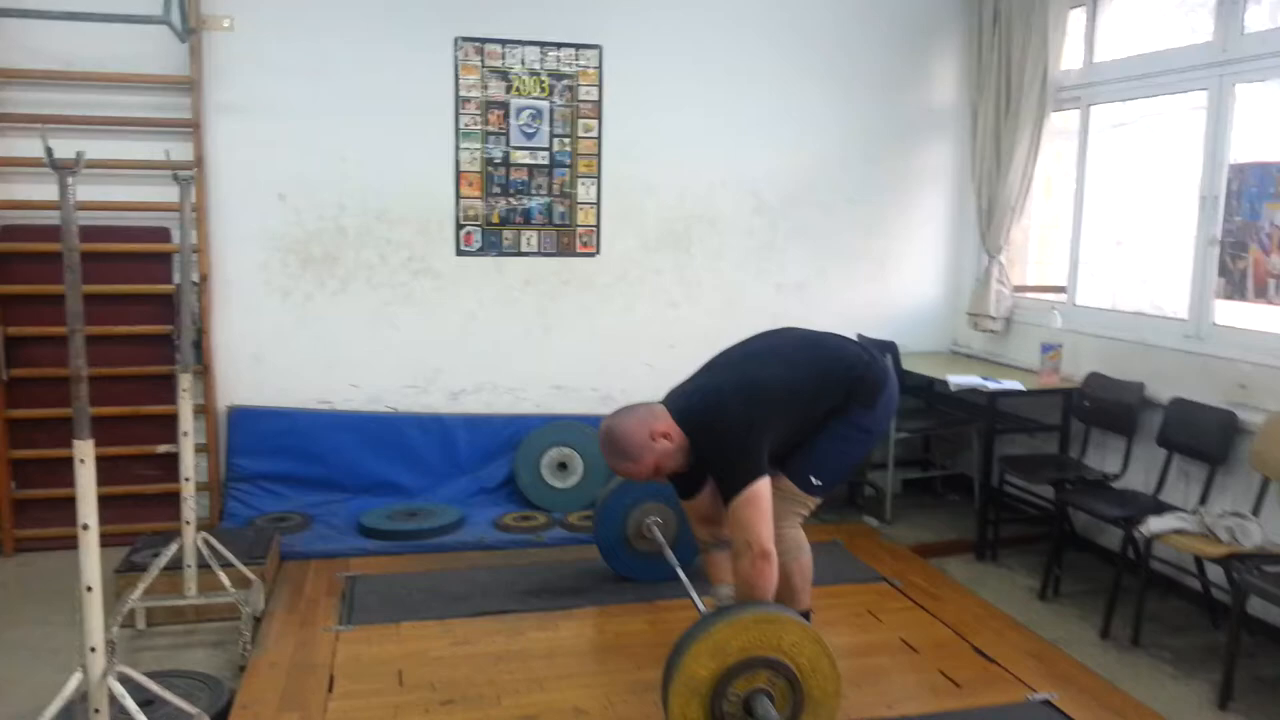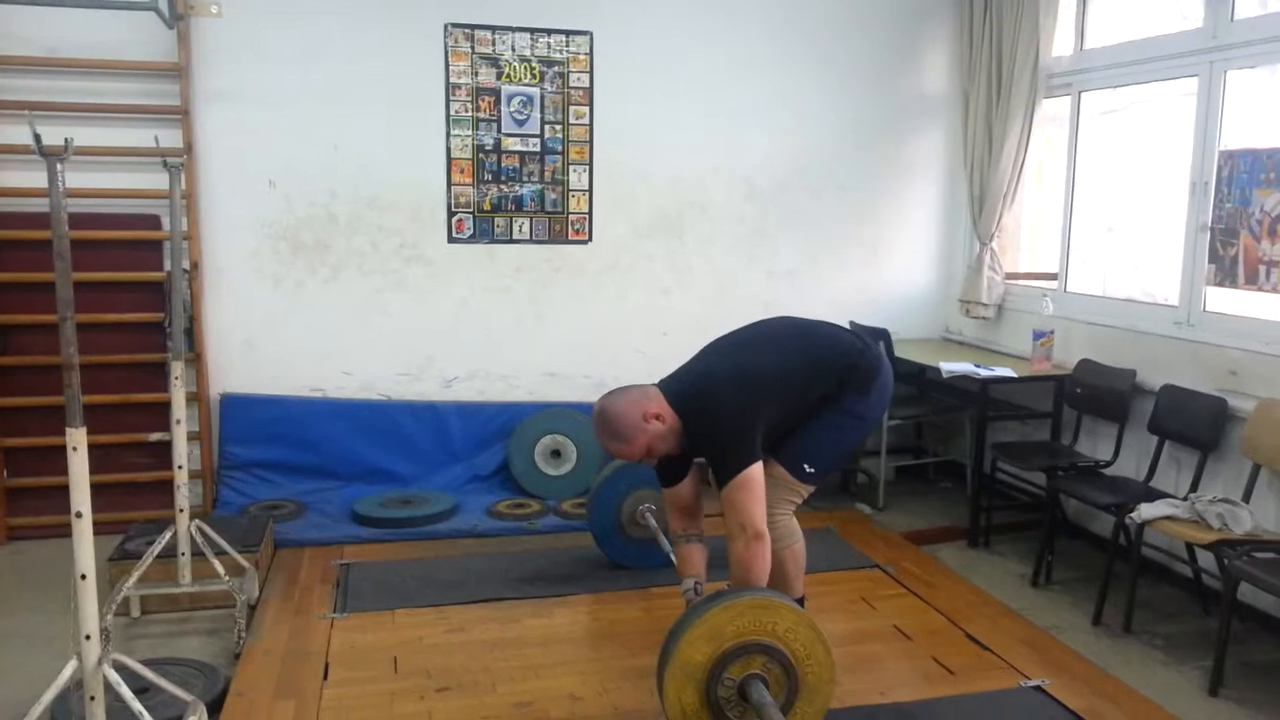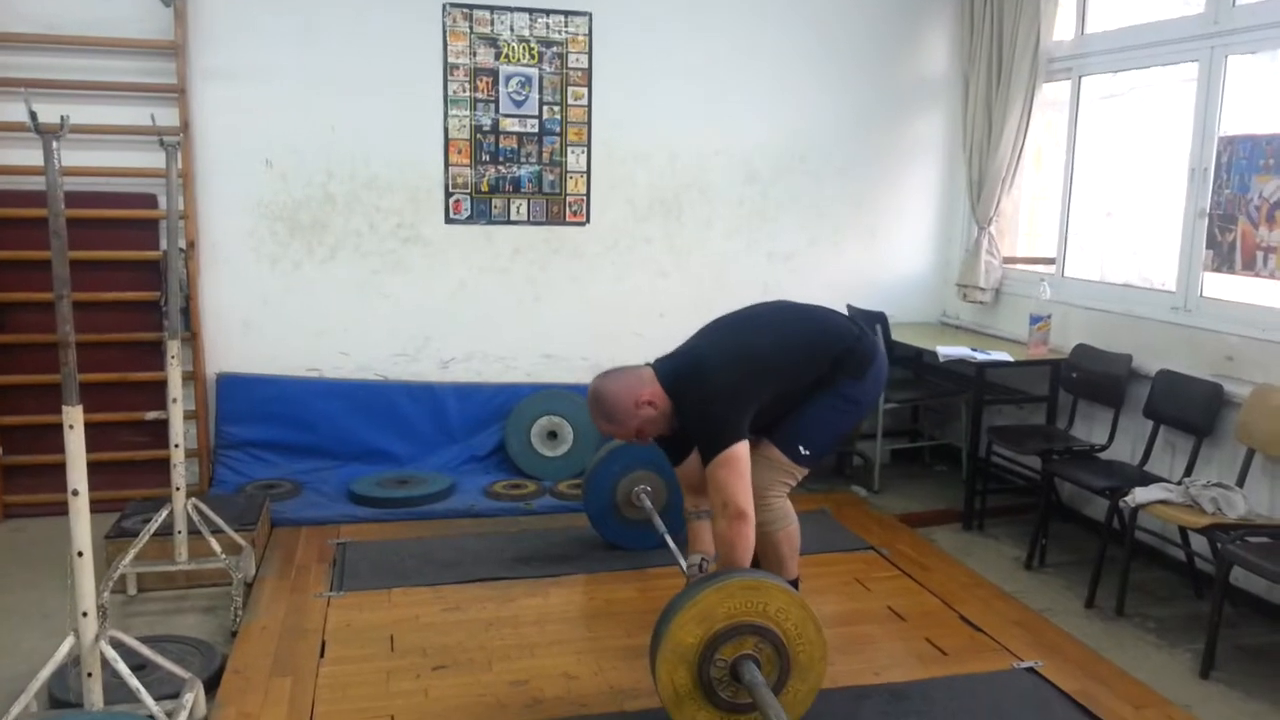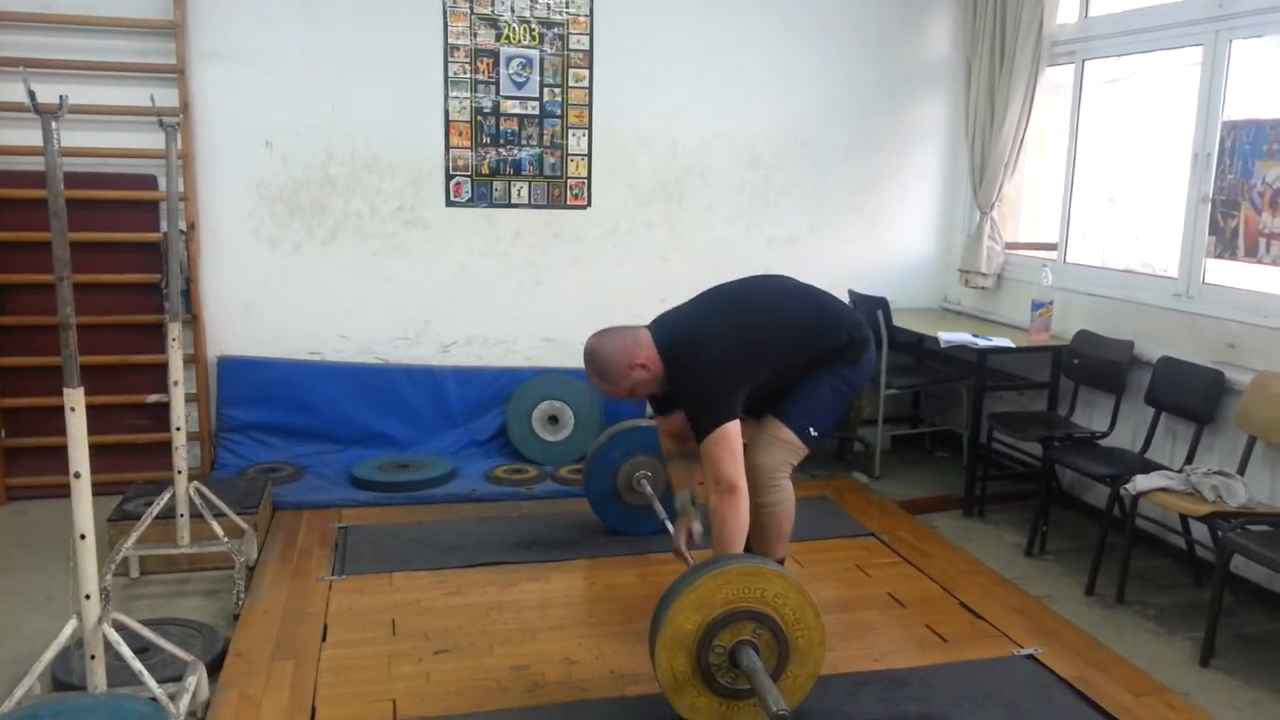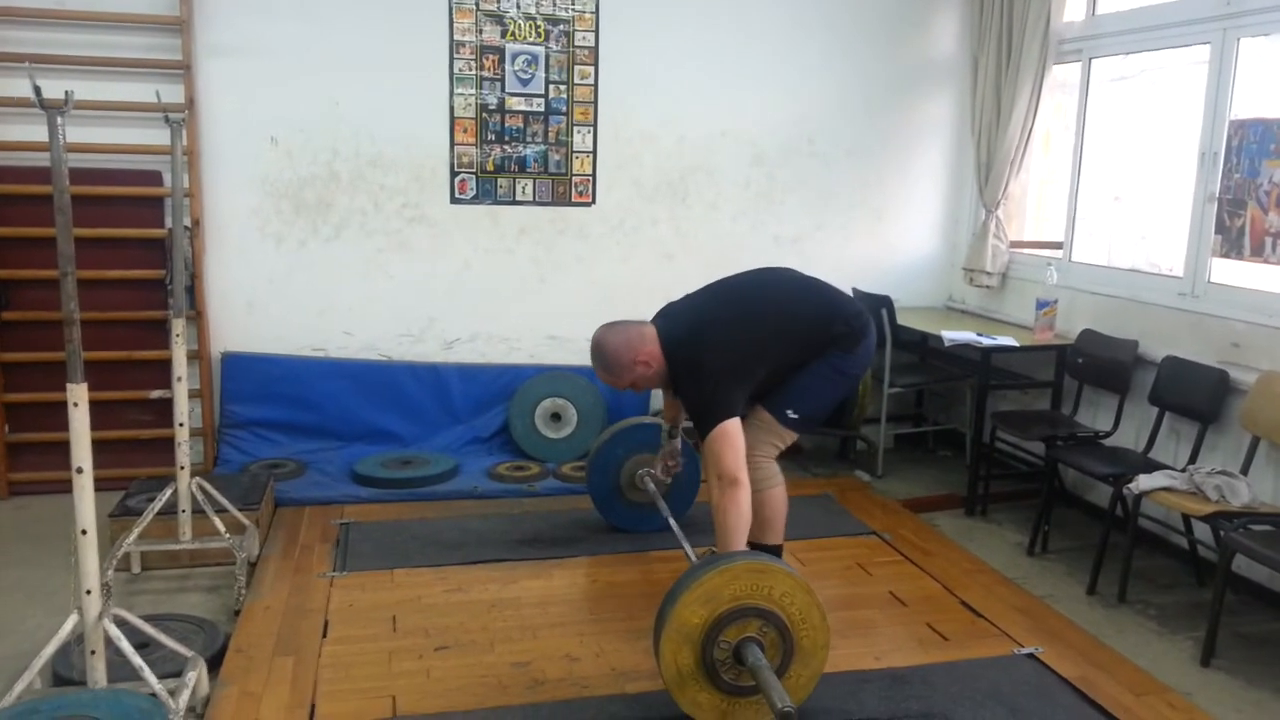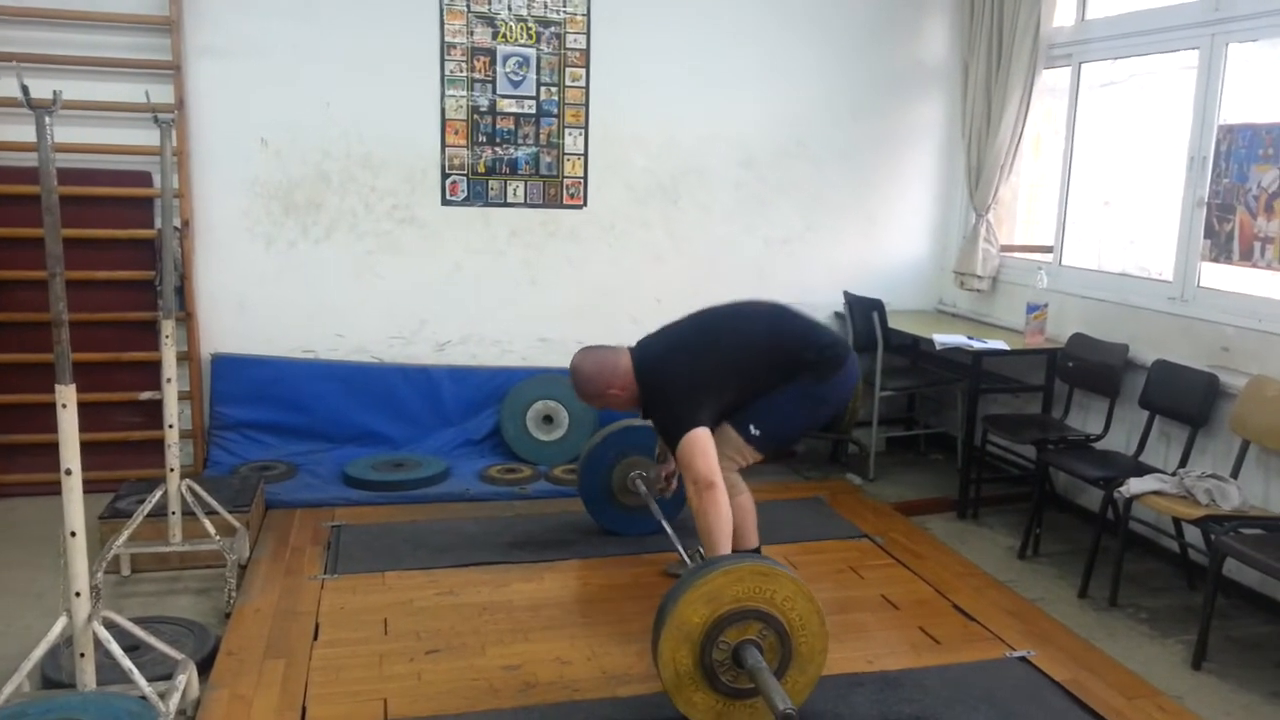
dt=0.3s
person 1, frame 1
left shoulder: (727, 434)
right shoulder: (677, 430)
left elbow: (757, 551)
right elbow: (709, 526)
right wrist: (725, 604)
left hip: (863, 392)
right hip: (809, 386)
left knee: (778, 517)
right knee: (743, 505)
person 1, frame 2
left shoulder: (719, 419)
right shoulder: (670, 410)
left elbow: (750, 532)
right elbow: (685, 518)
right wrist: (694, 598)
left hip: (857, 381)
right hip: (803, 377)
left knee: (769, 504)
right knee: (736, 487)
person 1, frame 3
left shoulder: (708, 400)
right shoulder: (670, 393)
left elbow: (734, 511)
right elbow: (698, 493)
right wrist: (699, 575)
left hip: (852, 365)
right hip: (802, 365)
left knee: (762, 485)
right knee: (735, 475)
person 1, frame 4
left shoulder: (703, 370)
right shoulder: (660, 347)
left elbow: (726, 485)
right elbow: (677, 439)
right wrist: (685, 510)
left hip: (843, 353)
right hip: (788, 348)
left knee: (765, 464)
right knee: (730, 453)
person 1, frame 5
left shoulder: (705, 365)
right shoulder: (666, 330)
left elbow: (728, 479)
right elbow: (677, 385)
right wrist: (670, 435)
left hip: (844, 340)
right hip: (802, 330)
left knee: (754, 451)
right knee: (733, 444)
person 1, frame 6
left shoulder: (671, 387)
right shoulder: (647, 359)
left elbow: (705, 484)
right wrist: (667, 457)
left hip: (825, 370)
right hip: (806, 357)
left knee: (717, 465)
right knee: (705, 454)
right ankle: (720, 556)
